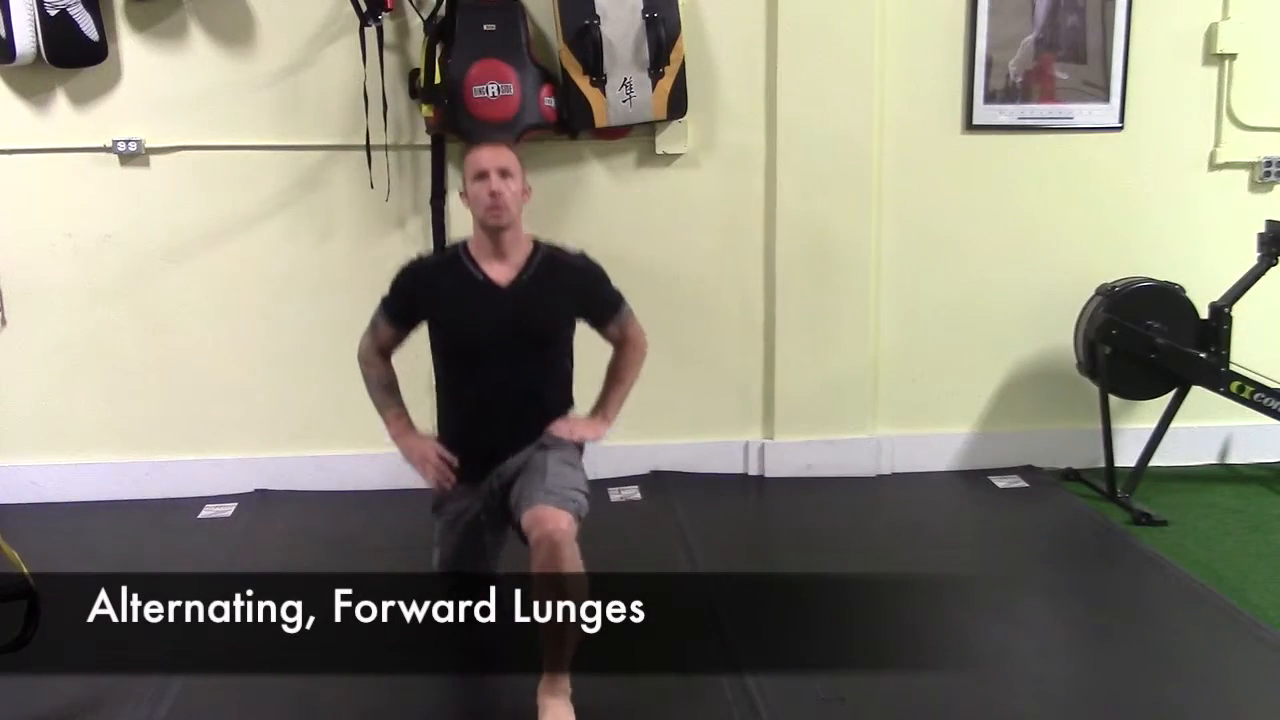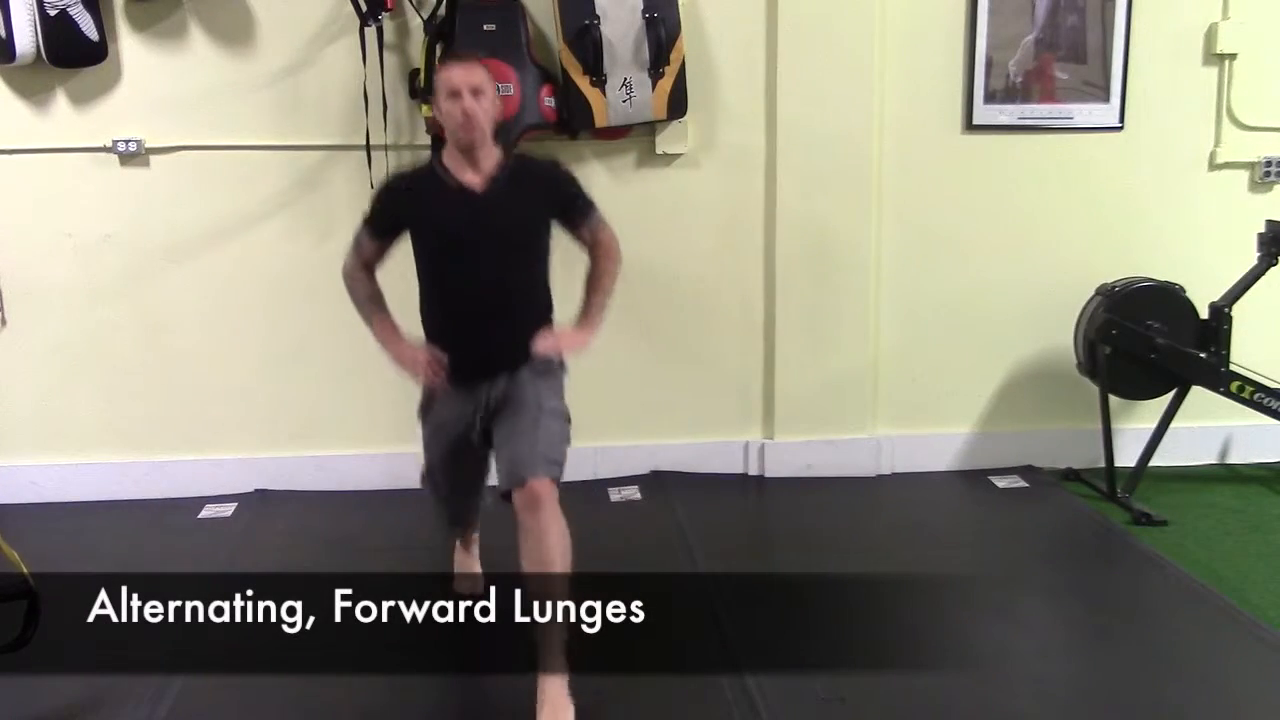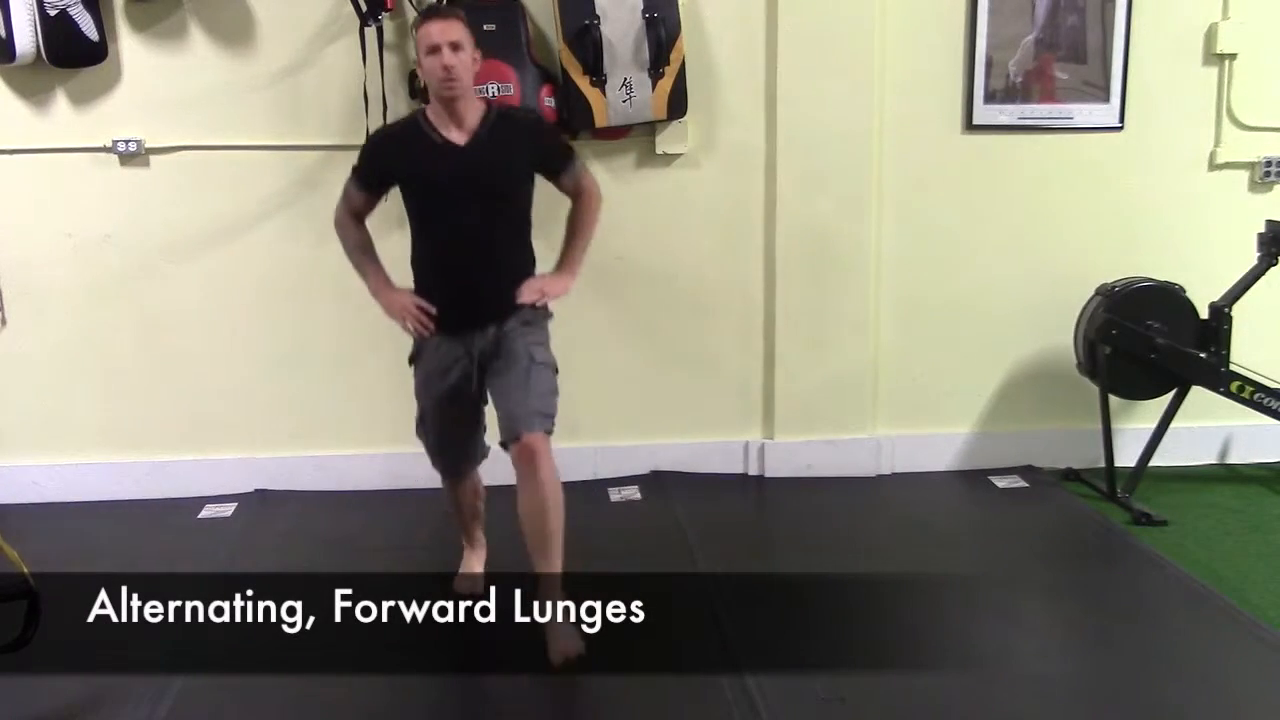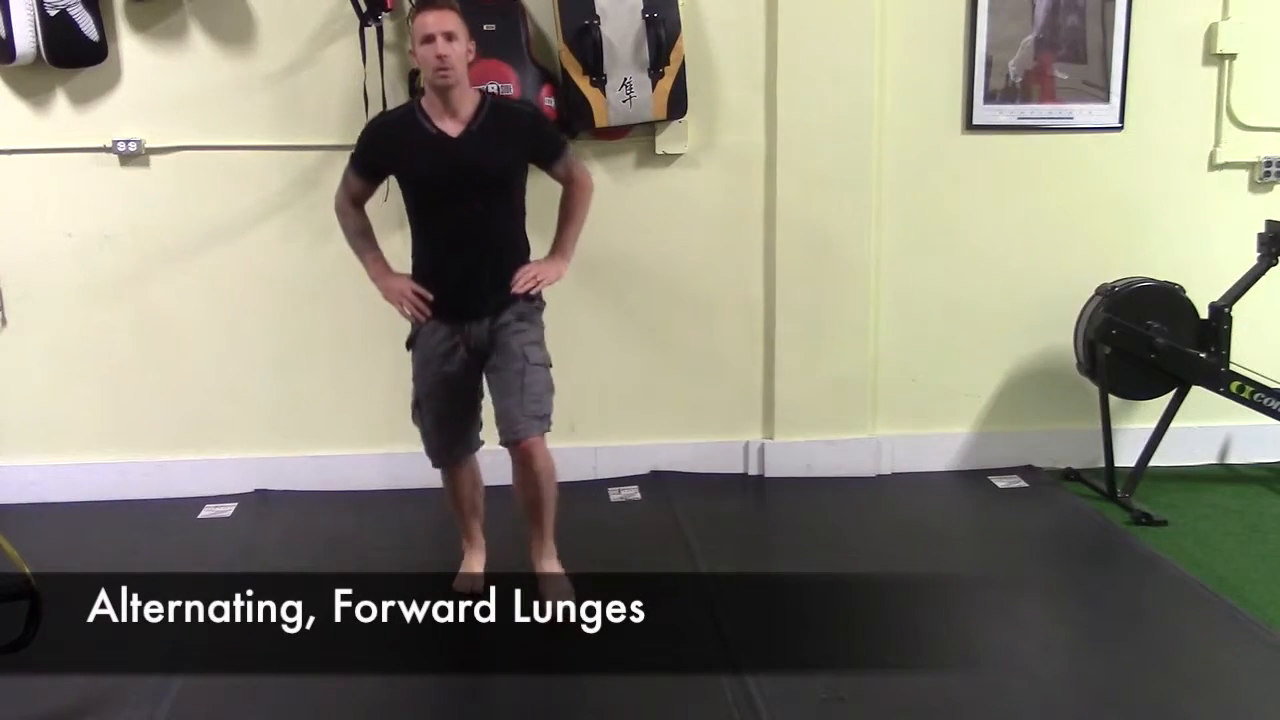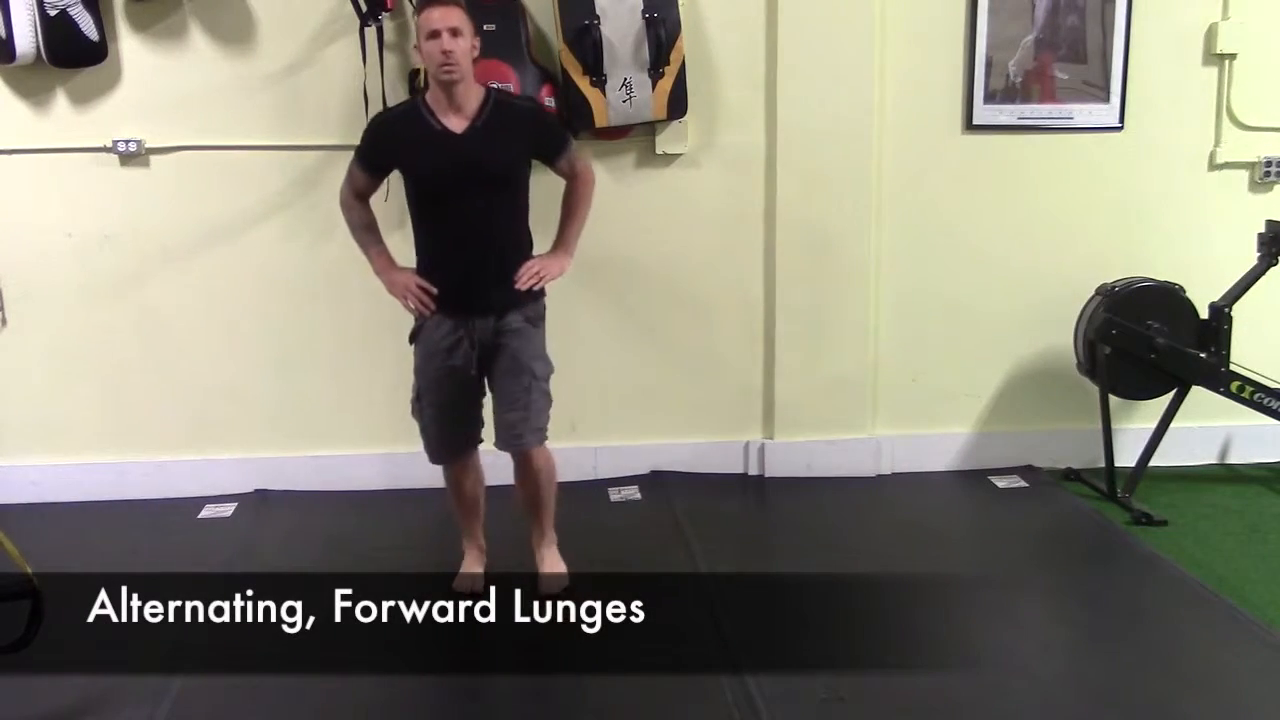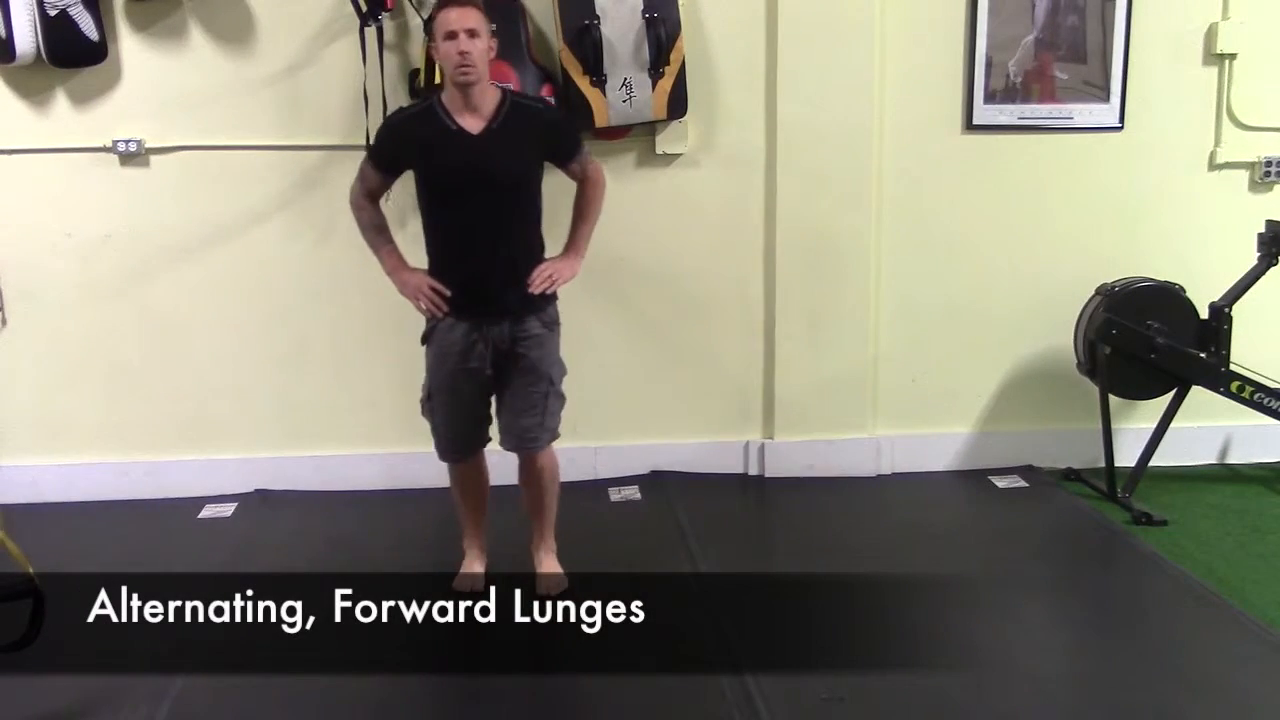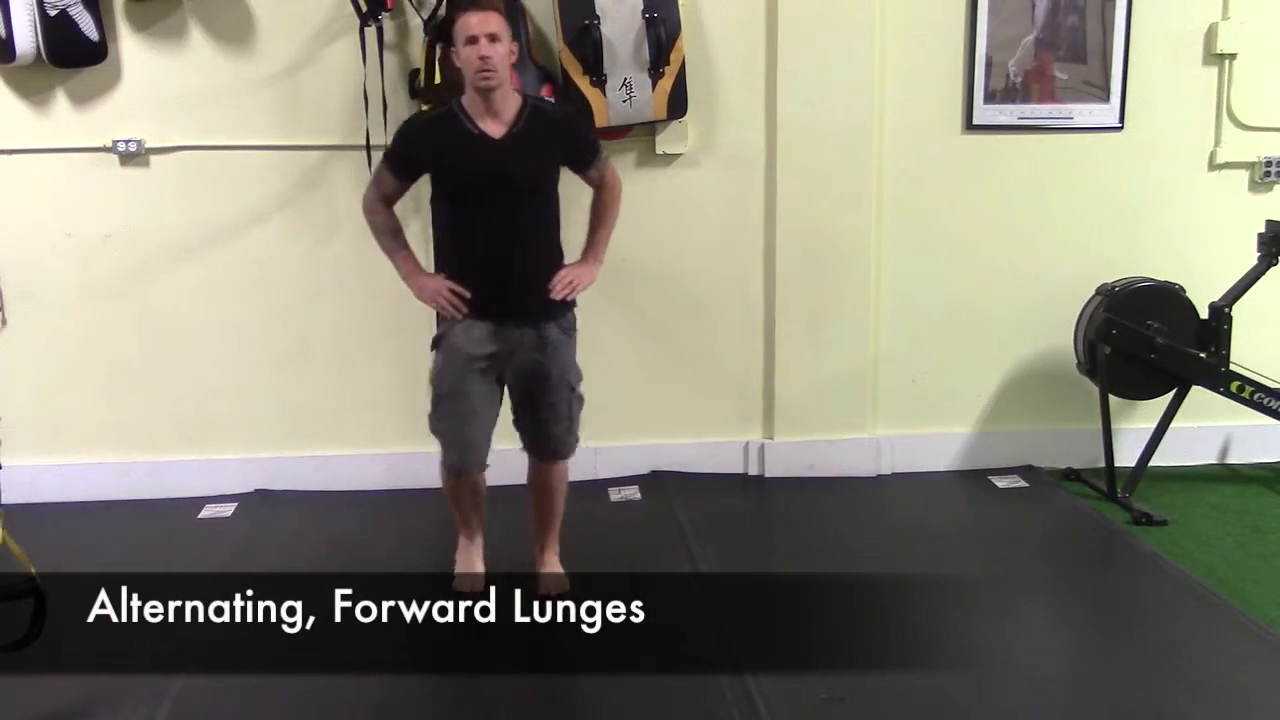
dt=0.2s
person 1, frame 1
left shoulder: (572, 273)
right shoulder: (427, 278)
left elbow: (631, 340)
right elbow: (373, 352)
left wrist: (600, 418)
right wrist: (407, 437)
left hip: (543, 448)
right hip: (464, 466)
left knee: (553, 532)
person 1, frame 2
left shoulder: (542, 179)
right shoulder: (409, 191)
left elbow: (605, 246)
right elbow: (358, 266)
left wrist: (582, 327)
right wrist: (396, 342)
left hip: (527, 374)
right hip: (453, 380)
left knee: (536, 493)
right knee: (457, 507)
right ankle: (467, 545)
person 1, frame 3
left shoulder: (524, 130)
right shoulder: (394, 144)
left elbow: (586, 193)
right elbow: (348, 215)
left wrist: (564, 274)
right wrist: (384, 291)
left hip: (515, 321)
right hip: (442, 331)
left knee: (531, 444)
right knee: (455, 464)
left ankle: (553, 598)
right ankle: (474, 546)
person 1, frame 4
left shoulder: (518, 120)
right shoulder: (390, 133)
left elbow: (578, 180)
right elbow: (348, 202)
left wrist: (559, 259)
right wrist: (382, 276)
left hip: (512, 309)
right hip: (439, 318)
left knee: (527, 439)
right knee: (452, 452)
left ankle: (546, 558)
right ankle: (474, 549)
person 1, frame 5
left shoulder: (522, 117)
right shoulder: (394, 129)
left elbow: (580, 175)
right elbow: (353, 196)
left wrist: (562, 253)
right wrist: (386, 268)
left hip: (515, 308)
right hip: (442, 313)
left knee: (526, 442)
right knee: (454, 448)
left ankle: (547, 546)
right ankle: (474, 551)
person 1, frame 6
left shoulder: (537, 119)
right shoulder: (408, 128)
left elbow: (591, 178)
right elbow: (363, 196)
left wrist: (573, 256)
right wrist: (397, 269)
left hip: (529, 313)
right hip: (455, 316)
left knee: (534, 444)
right knee: (461, 448)
left ankle: (545, 552)
right ankle: (475, 552)
person 1, frame 7
left shoulder: (556, 124)
right shoulder: (428, 132)
left elbow: (608, 184)
right elbow: (377, 201)
left wrist: (591, 262)
right wrist: (414, 275)
left hip: (546, 318)
right hip: (468, 321)
left knee: (550, 451)
right knee: (461, 457)
left ankle: (548, 554)
right ankle: (470, 541)
